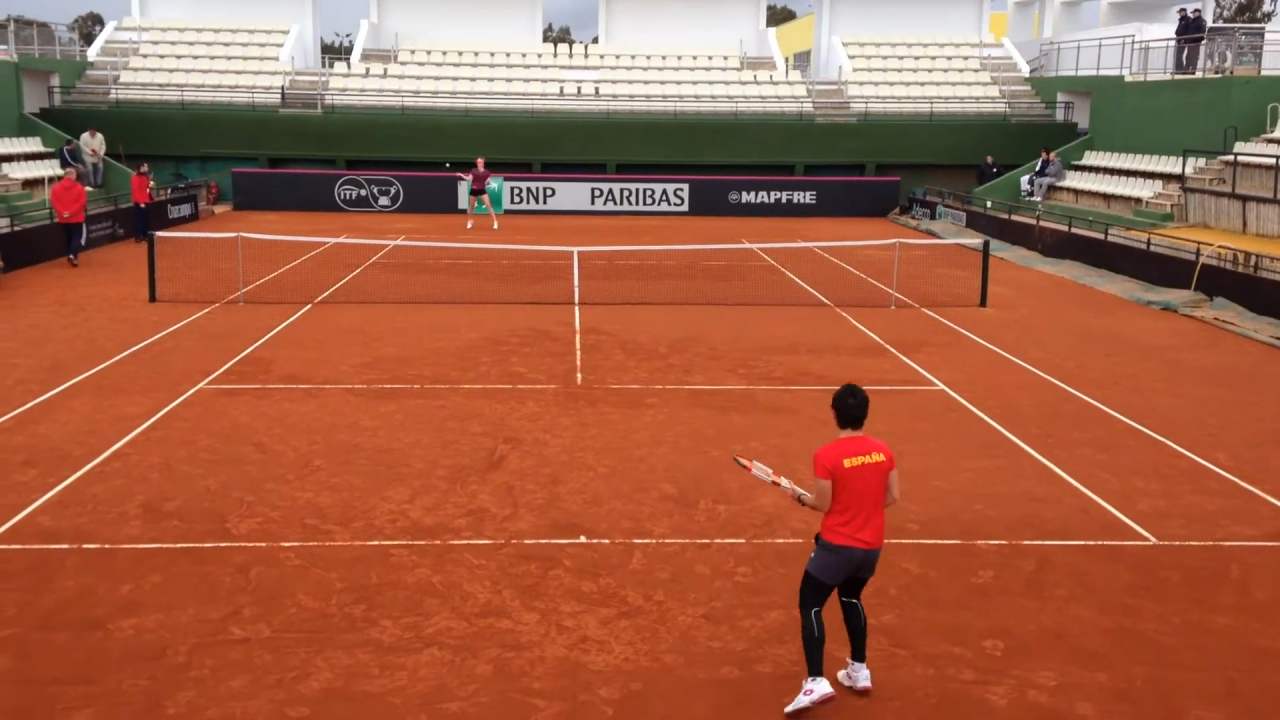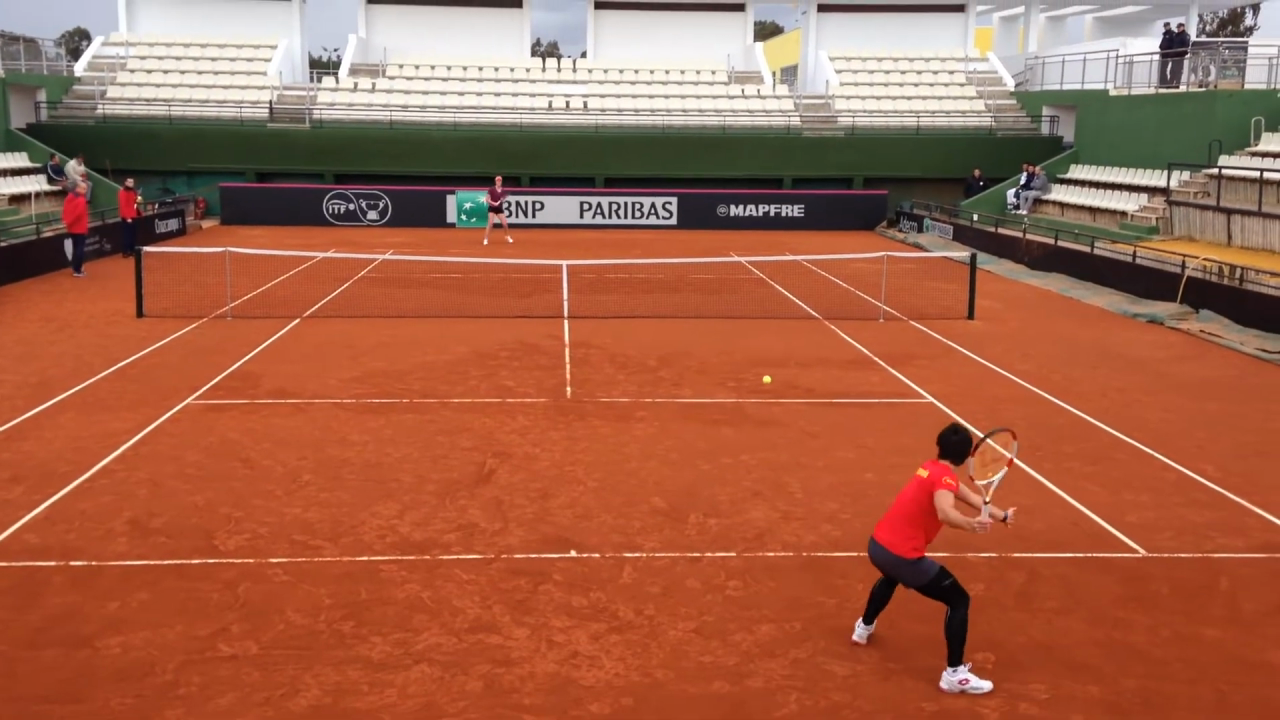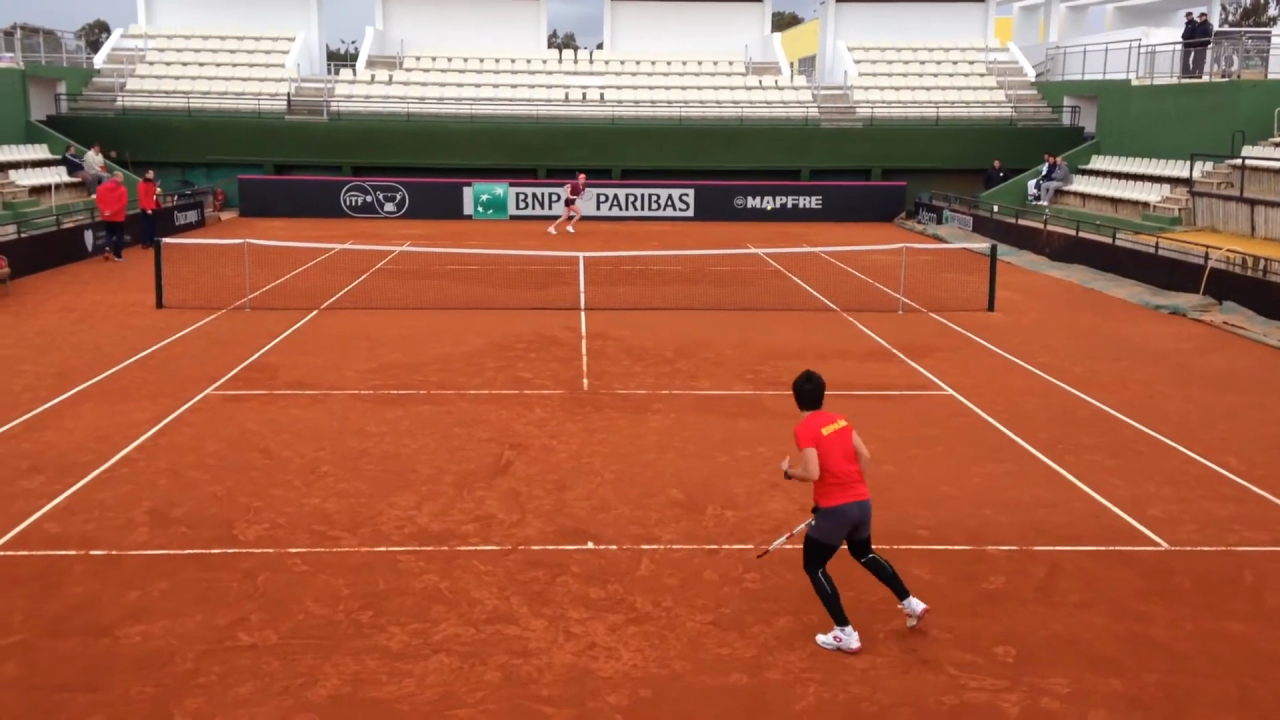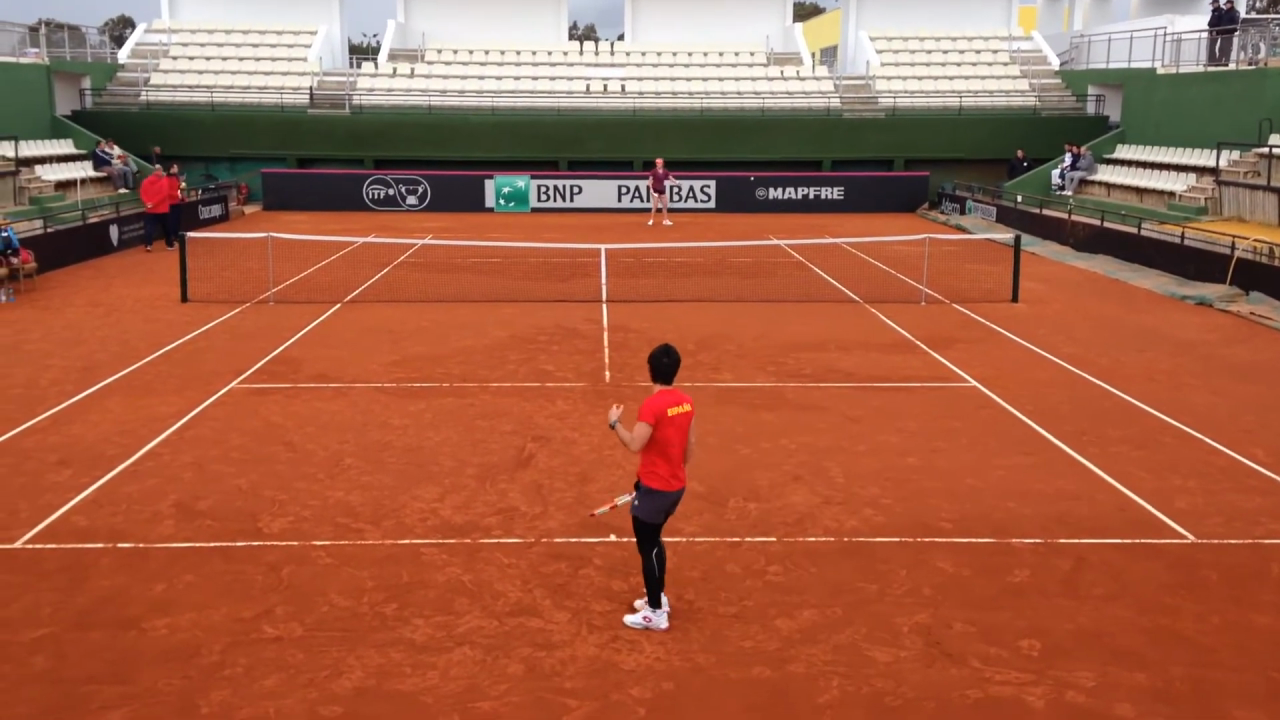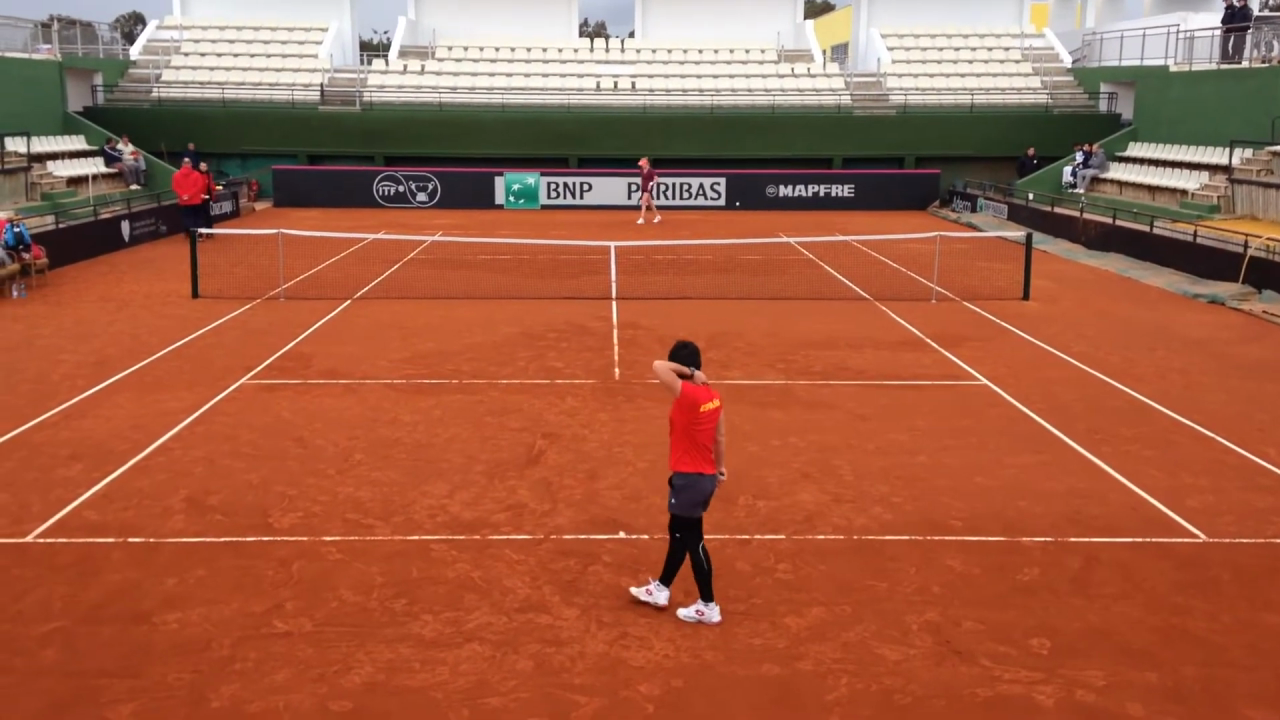
dt=1s
person 1, frame 1
left shoulder: (826, 455)
right shoulder: (883, 451)
left elbow: (823, 505)
right elbow: (893, 497)
left wrist: (801, 497)
left hip: (837, 545)
right hip: (872, 545)
left knee: (810, 606)
right knee: (851, 598)
left ankle: (816, 682)
right ankle: (859, 671)
person 1, frame 2
left shoulder: (932, 469)
right shoulder: (945, 478)
left elbow: (970, 497)
right elbow: (945, 513)
left wrist: (1002, 515)
right wrist: (971, 524)
left hip: (877, 545)
right hip: (902, 556)
left knee: (891, 577)
right knee: (959, 601)
left ankle: (864, 628)
right ankle: (954, 674)
person 1, frame 3
left shoulder: (804, 429)
right shoulder: (839, 420)
left elbow: (813, 474)
right elbow: (865, 456)
left wrist: (788, 471)
left hip: (834, 509)
right hip: (862, 502)
left knee: (814, 567)
right knee: (865, 555)
left ankle: (845, 634)
right ankle: (911, 603)
person 1, frame 4
left shoulder: (651, 405)
right shoulder: (686, 402)
left elbow: (635, 445)
left wrist: (614, 423)
left hip: (653, 487)
right hip: (676, 486)
left knee: (648, 548)
right knee: (653, 540)
left ankle: (656, 613)
right ankle: (656, 598)
person 1, frame 5
left shoulder: (688, 395)
right shoulder: (712, 396)
left elbow: (658, 367)
right elbow: (720, 435)
left wrist: (688, 372)
right wrist: (720, 466)
left hip: (689, 479)
right hip: (705, 477)
left knee: (692, 541)
right knee: (679, 534)
left ankle: (708, 606)
right ankle: (660, 589)
